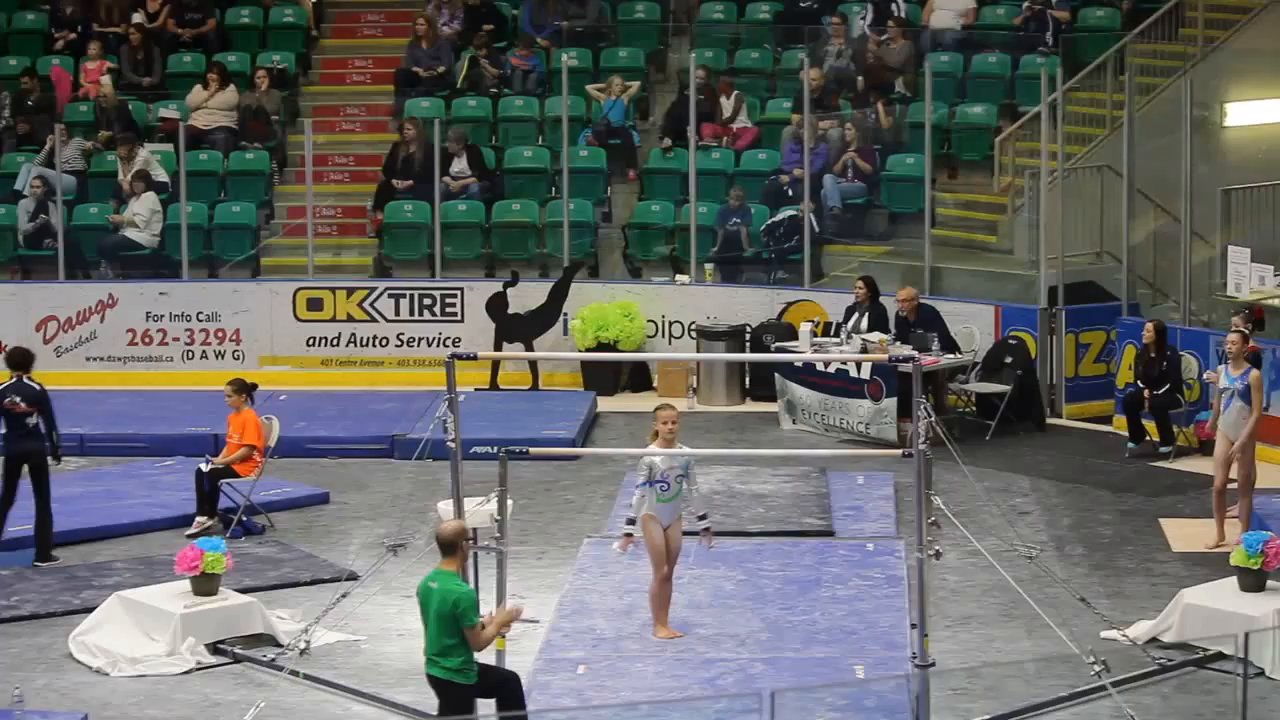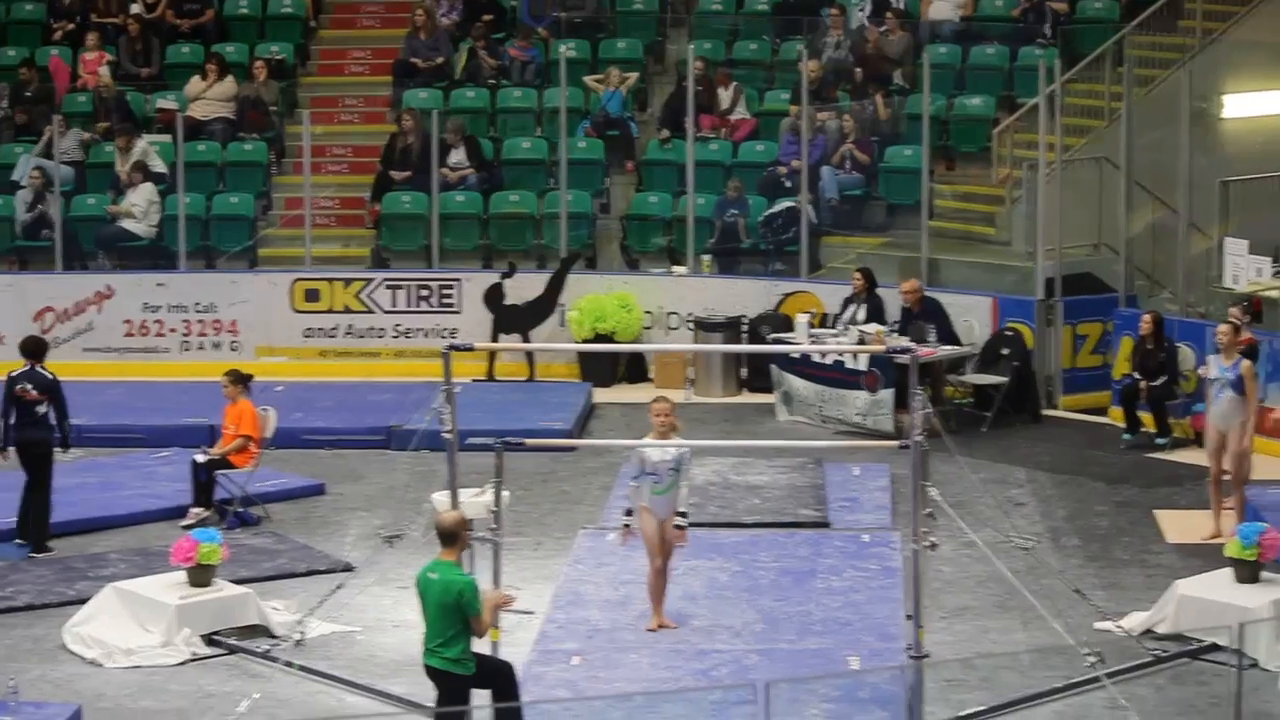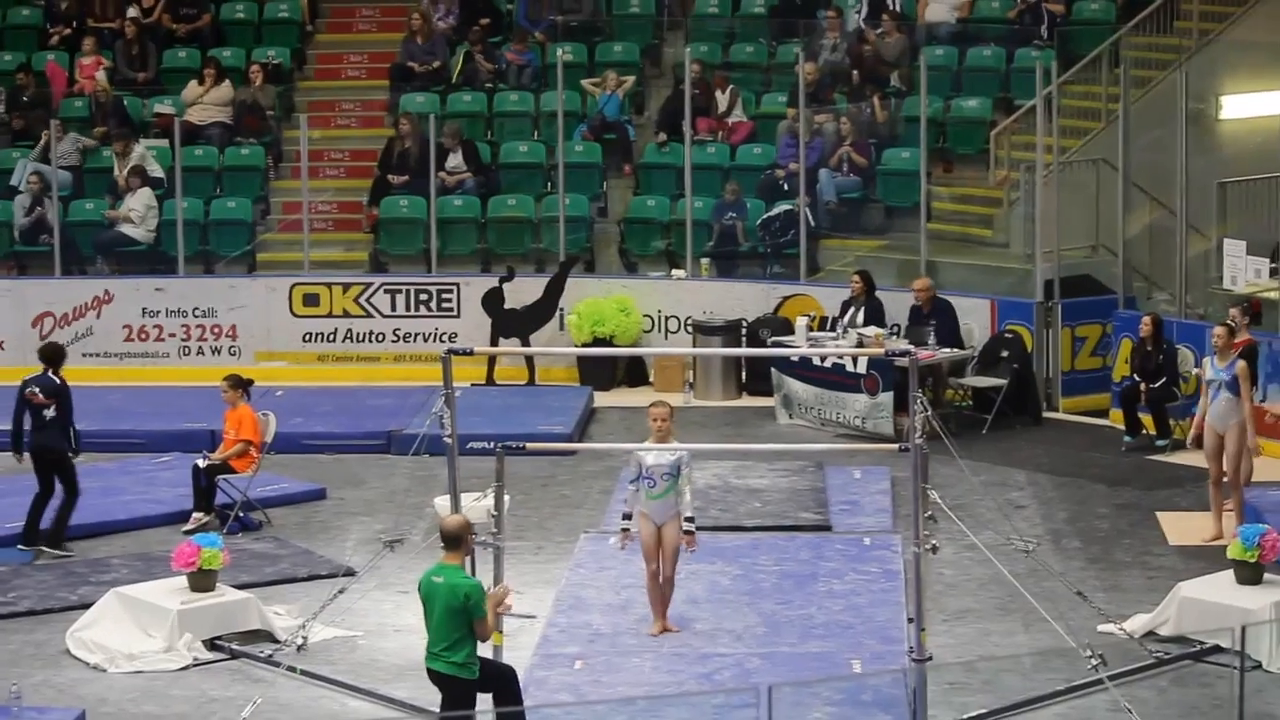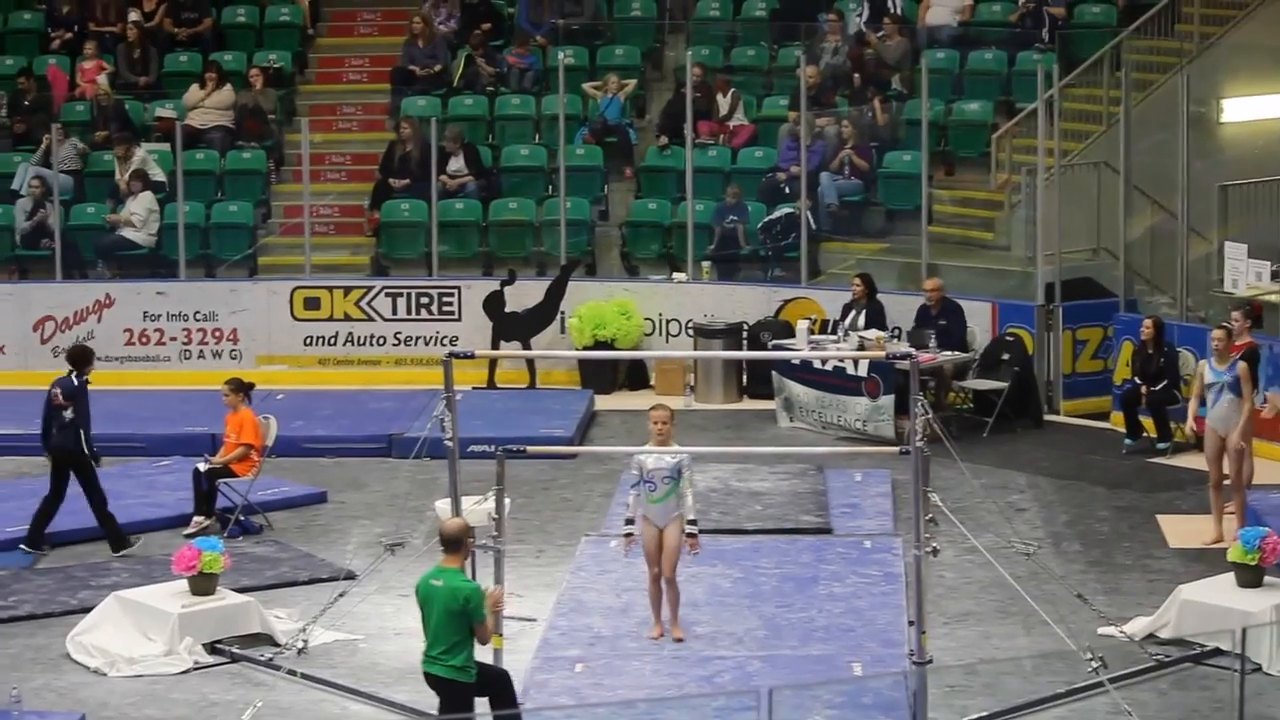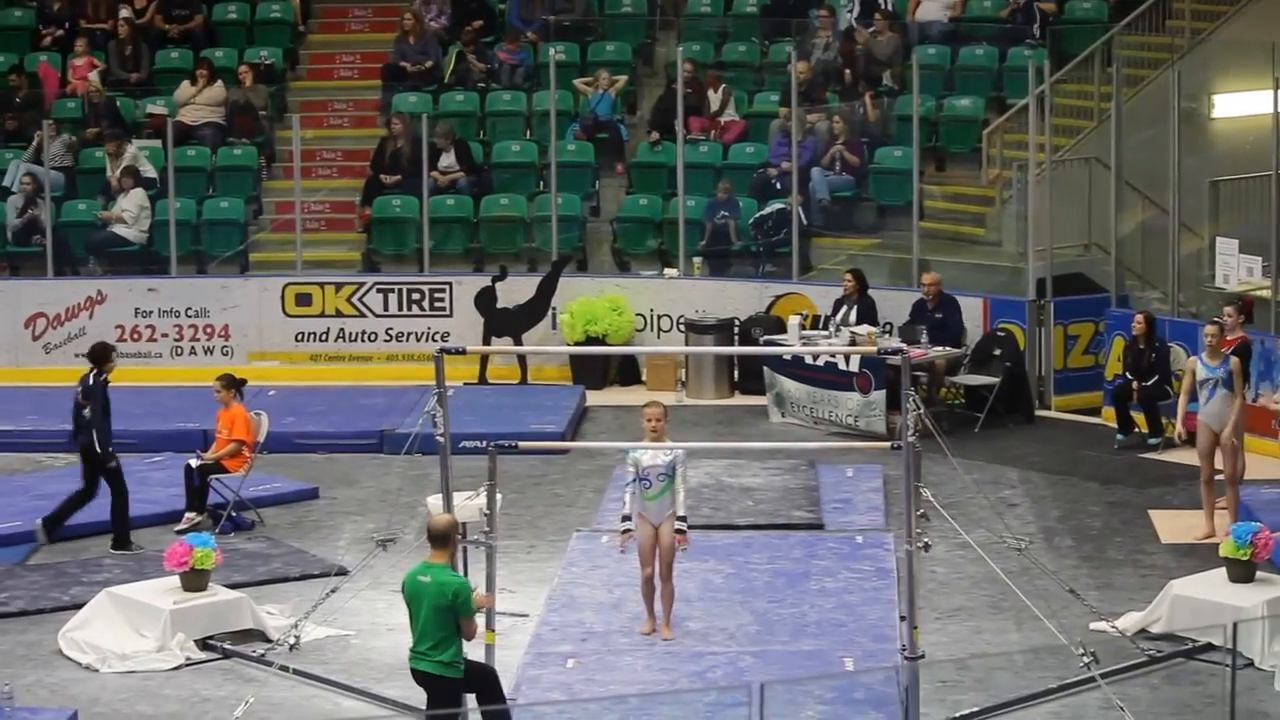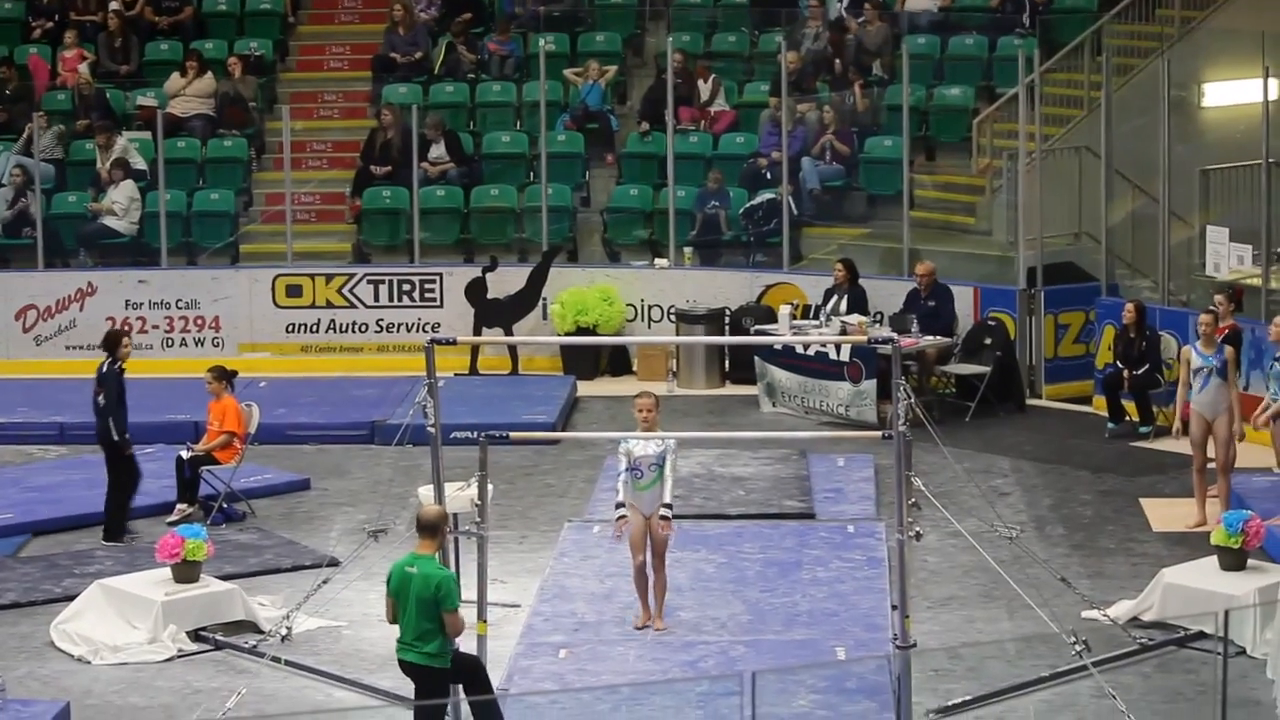
dt=0.2s
person 1, frame 1
left shoulder: (685, 455)
right shoulder: (649, 456)
left elbow: (692, 490)
right elbow: (639, 492)
left wrist: (704, 523)
right wrist: (629, 529)
left hip: (674, 519)
right hip: (652, 518)
left knee: (669, 574)
right knee: (660, 573)
left ankle: (665, 623)
right ankle: (658, 625)
person 1, frame 2
left shoulder: (681, 448)
right shoulder: (642, 448)
left elbow: (683, 485)
right elbow: (634, 484)
left wrist: (681, 522)
right wrist: (627, 521)
left hip: (671, 512)
right hip: (648, 510)
left knee: (664, 566)
right knee: (656, 565)
left ankle: (661, 614)
right ankle: (655, 614)
person 1, frame 3
left shoulder: (680, 453)
right shoulder: (640, 453)
left elbow: (686, 489)
right elbow: (632, 488)
left wrist: (689, 527)
right wrist: (626, 524)
left hip: (671, 516)
right hip: (646, 516)
left knee: (669, 573)
right knee: (652, 571)
left ankle: (665, 616)
right ankle: (657, 620)
person 1, frame 4
left shoulder: (681, 456)
right shoulder: (640, 456)
left elbow: (687, 492)
right elbow: (634, 493)
left wrist: (692, 529)
right wrist: (629, 528)
left hip: (673, 519)
right hip: (648, 519)
left knee: (669, 575)
right knee: (654, 574)
left ankle: (675, 624)
right ankle: (657, 623)
person 1, frame 5
left shoulder: (676, 452)
right shoulder: (635, 453)
left elbow: (680, 489)
right elbow: (629, 489)
left wrist: (681, 525)
right wrist: (626, 525)
left hip: (668, 517)
right hip: (644, 517)
left knee: (666, 574)
right knee: (647, 574)
left ankle: (666, 624)
right ankle: (650, 617)
person 1, frame 6
left shoulder: (667, 442)
right shoulder: (627, 443)
left elbow: (668, 478)
right elbow: (622, 478)
left wrist: (666, 512)
right wrist: (620, 512)
left hip: (658, 508)
right hip: (635, 508)
left knee: (658, 565)
right knee: (638, 563)
left ankle: (658, 614)
right ankle: (645, 611)
person 2, frame 1
left shoulder: (1253, 375)
right shoulder: (1221, 371)
left elbow: (1256, 412)
left wrist: (1243, 440)
right wrist: (1212, 422)
left hip: (1244, 435)
right hip: (1223, 433)
left knee: (1244, 487)
right knee: (1218, 486)
left ankle: (1244, 535)
right ankle: (1219, 534)
person 2, frame 2
left shoulder: (1244, 365)
right shoulder: (1211, 361)
left elbow: (1252, 400)
left wrist: (1249, 434)
right wrist: (1205, 418)
left hip: (1236, 424)
right hip: (1214, 423)
left knee: (1236, 477)
right knee: (1215, 476)
left ankle: (1239, 526)
right ankle: (1216, 526)
person 2, frame 3
left shoulder: (1240, 366)
right shoulder: (1207, 363)
left elbow: (1247, 401)
left wrist: (1251, 434)
right wrist: (1195, 425)
left hip: (1233, 424)
right hip: (1211, 424)
left knee: (1233, 478)
right knee: (1214, 477)
left ankle: (1239, 527)
right ankle: (1217, 527)
person 2, frame 4
left shoulder: (1241, 367)
right shoulder: (1203, 366)
left elbow: (1247, 402)
right elbow: (1195, 397)
left wrist: (1239, 431)
right wrist: (1190, 419)
left hip: (1235, 427)
right hip: (1212, 427)
left knee: (1236, 481)
right knee: (1215, 481)
left ankle: (1240, 529)
right ankle: (1217, 530)
person 2, frame 5
left shoulder: (1233, 363)
right shoulder: (1194, 363)
left elbow: (1239, 397)
right elbow: (1185, 394)
left wrist: (1231, 426)
right wrist: (1180, 422)
left hip: (1229, 423)
right hip: (1205, 422)
left knee: (1230, 476)
right knee: (1206, 477)
left ankle: (1233, 525)
right ankle: (1209, 526)
person 2, frame 6
left shoulder: (1227, 352)
right shoulder: (1188, 351)
left elbow: (1233, 387)
right elbow: (1183, 385)
left wrist: (1238, 420)
right wrist: (1177, 418)
left hip: (1222, 412)
right hip: (1198, 411)
left knee: (1223, 464)
right knee: (1199, 465)
left ankle: (1224, 514)
right ankle: (1200, 514)
person 3, frame 1
right shoulder: (38, 391)
right elbow: (50, 423)
right wrist: (55, 451)
right hip: (36, 449)
right knee: (42, 501)
right ankle: (43, 554)
person 3, frame 2
right shoulder: (50, 380)
right elbow: (61, 412)
right wrist: (65, 439)
left hip: (20, 438)
right hip: (42, 439)
left knee: (32, 484)
right knee: (43, 489)
left ankle: (24, 533)
right ankle: (37, 544)
person 3, frame 3
left shoulder: (27, 383)
right shoulder: (59, 385)
left elbow: (18, 417)
right elbow: (67, 420)
left wrist: (16, 446)
right wrist: (74, 447)
left hip: (36, 444)
right hip: (55, 445)
left knee: (45, 489)
right knee: (71, 491)
left ankle: (28, 539)
right ankle: (54, 540)
person 3, frame 4
left shoulder: (57, 384)
right shoulder: (79, 387)
left elbow: (47, 418)
right elbow: (82, 424)
left wrist: (47, 446)
right wrist: (92, 454)
left hip: (59, 446)
right hip: (74, 448)
left knee: (56, 493)
right knee: (95, 494)
left ankle: (33, 540)
right ankle: (119, 543)
person 3, frame 5
left shoulder: (86, 380)
right shoulder: (97, 385)
left elbow: (77, 414)
right elbow: (97, 422)
left wrist: (76, 440)
right wrist: (106, 453)
left hip: (86, 443)
right hip: (97, 445)
left knee: (89, 490)
right knee: (119, 491)
left ankle: (49, 524)
right ankle: (121, 543)
person 3, frame 6
left shoulder: (108, 369)
right shoulder: (111, 372)
right elbow: (111, 410)
right wrist: (122, 440)
left hip: (107, 433)
right hip: (112, 434)
left knee: (130, 477)
right knee: (118, 481)
left ankle: (118, 526)
right ankle: (112, 534)
person 4, frame 1
left shoulder: (426, 583)
right shoulder: (461, 593)
right elbow: (477, 644)
left wrist: (488, 622)
right wrist: (499, 622)
left hip: (438, 669)
right hip: (455, 677)
left knee: (509, 681)
person 4, frame 2
left shoulder: (425, 573)
right shoulder: (463, 582)
right elbow: (480, 630)
left wrist: (485, 605)
right wrist: (490, 606)
left hip: (434, 660)
right hip: (453, 667)
left knee: (503, 672)
person 4, frame 3
left shoulder: (427, 578)
right shoulder: (469, 586)
right elbow: (483, 635)
left wrist: (485, 606)
right wrist: (490, 606)
left hip: (436, 664)
right hip: (457, 672)
left knee: (505, 676)
person 4, frame 4
left shoulder: (424, 581)
right shoulder: (468, 589)
right elbow: (484, 638)
left wrist: (483, 607)
right wrist: (490, 610)
left hip: (432, 668)
right hip: (454, 675)
left knee: (500, 679)
person 4, frame 5
left shoulder: (411, 578)
right shoulder: (456, 584)
right elbow: (469, 633)
right wrist: (472, 607)
left hip: (419, 664)
right hip: (443, 671)
left knee: (487, 677)
person 4, frame 6
left shoulder: (397, 569)
right shoulder: (442, 577)
left elbow: (391, 617)
right elbow: (454, 630)
right wrist: (461, 624)
left hip: (407, 655)
right hip: (430, 662)
left knee: (474, 667)
